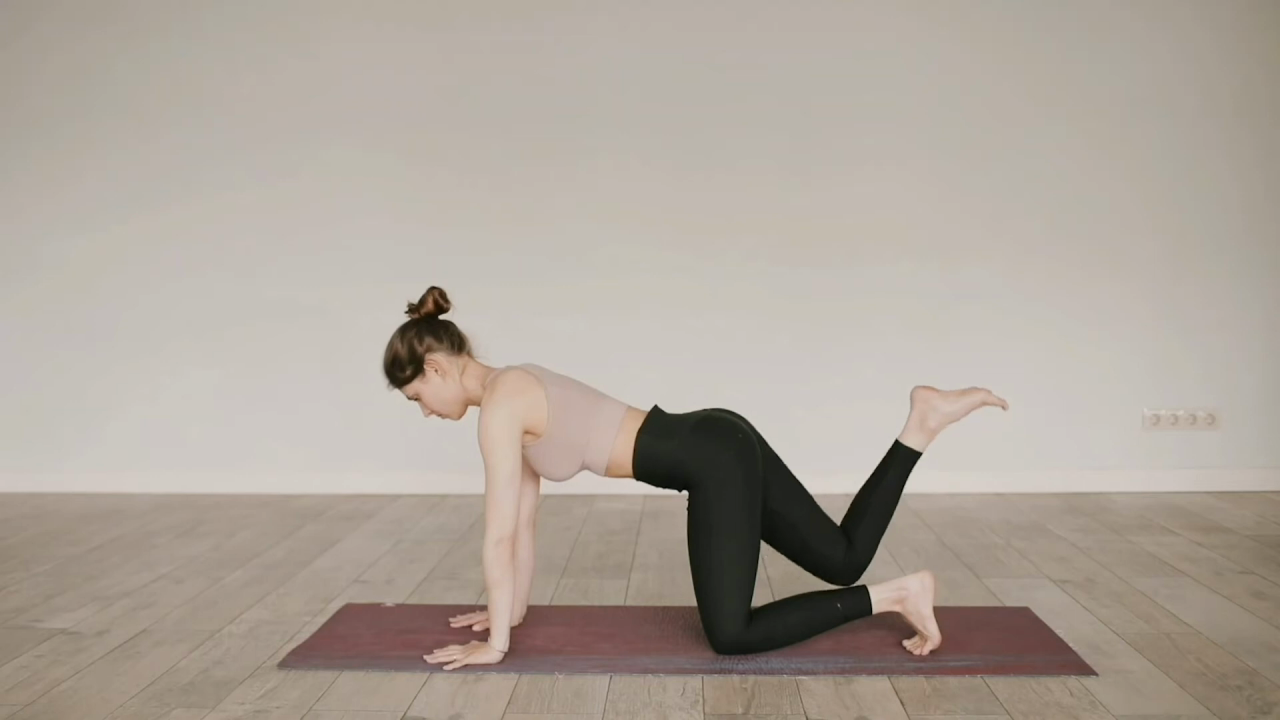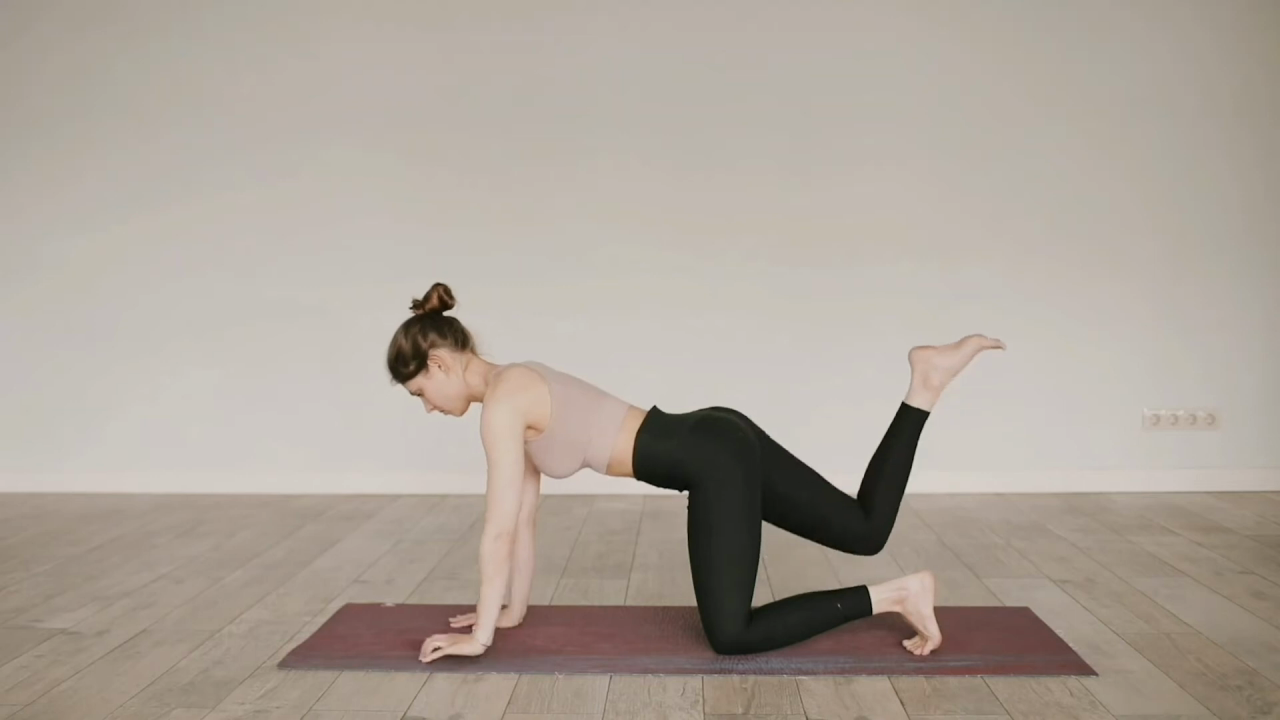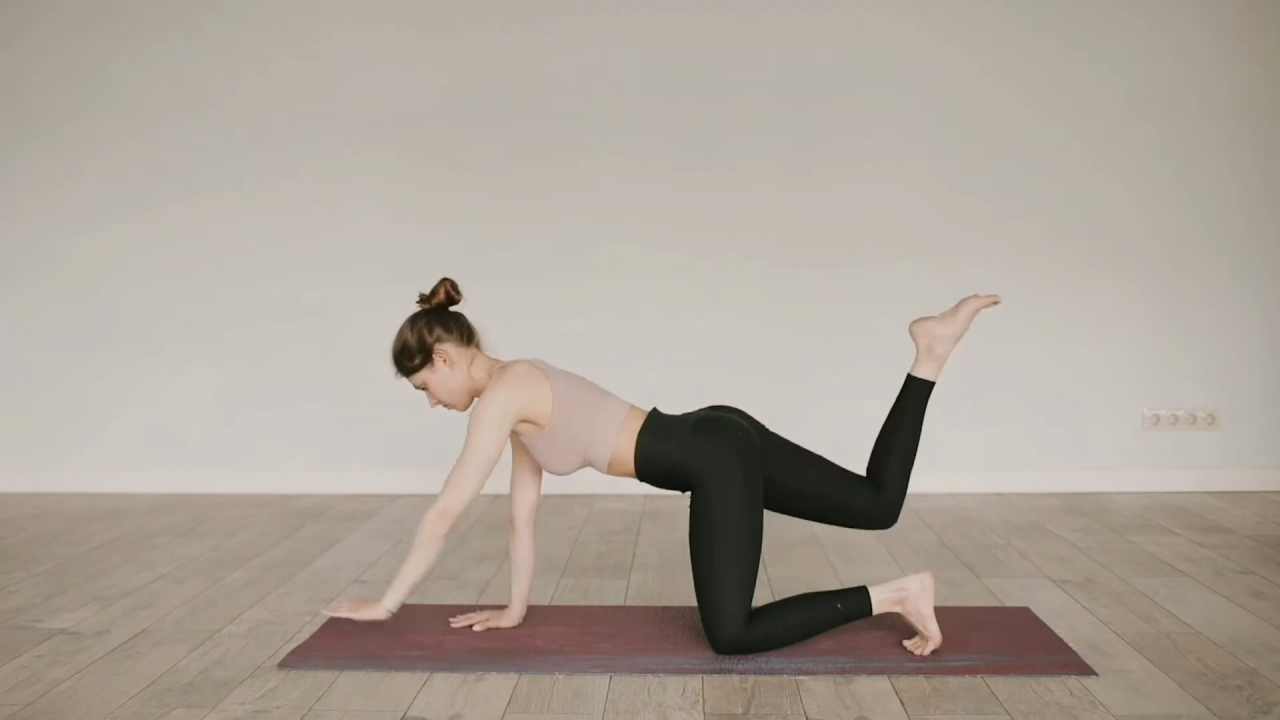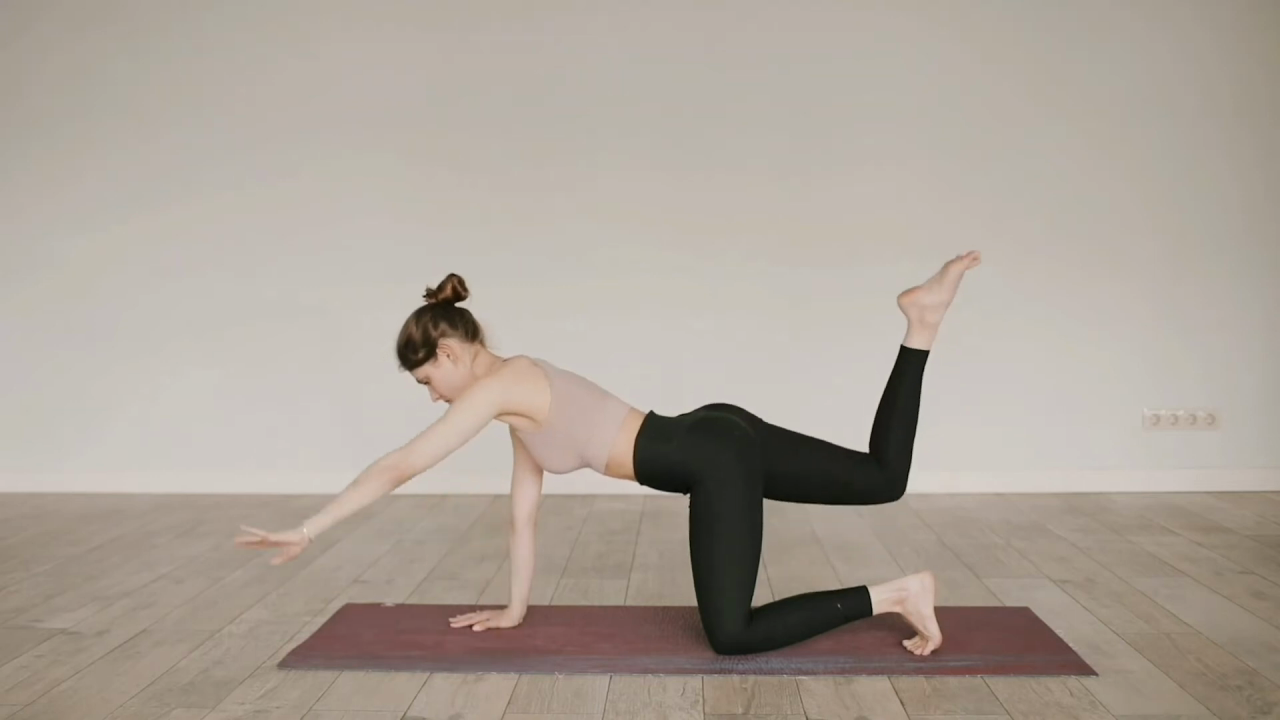
dt=0.2s
person 1, frame 1
left shoulder: (498, 405)
right shoulder: (513, 394)
left elbow: (499, 536)
right elbow: (523, 518)
left wrist: (495, 643)
right wrist: (512, 609)
left hip: (714, 461)
right hip: (719, 444)
left knee: (731, 634)
right knee: (843, 562)
left ankle: (894, 594)
right ankle: (920, 425)
person 1, frame 2
left shoulder: (500, 401)
right shoulder: (515, 392)
left elbow: (499, 531)
right elbow: (524, 517)
left wrist: (481, 634)
right wrist: (514, 608)
left hip: (715, 461)
right hip: (721, 444)
left knee: (730, 635)
right knee: (865, 530)
left ankle: (892, 596)
right ankle: (922, 385)
person 1, frame 3
left shoulder: (501, 394)
right shoulder: (517, 395)
left elbow: (449, 508)
right elbow: (522, 514)
left wrist: (390, 600)
right wrist: (514, 608)
left hip: (716, 459)
right hip: (720, 443)
left knee: (732, 635)
right knee: (877, 504)
left ankle: (889, 595)
right ankle: (928, 354)
person 1, frame 4
left shoulder: (498, 386)
right shoulder: (517, 396)
left elbow: (404, 463)
right elbow: (522, 513)
left wrist: (311, 528)
right wrist: (514, 608)
left hip: (716, 461)
right hip: (718, 441)
left knee: (732, 635)
right knee: (882, 480)
left ankle: (891, 596)
right ankle: (918, 322)
